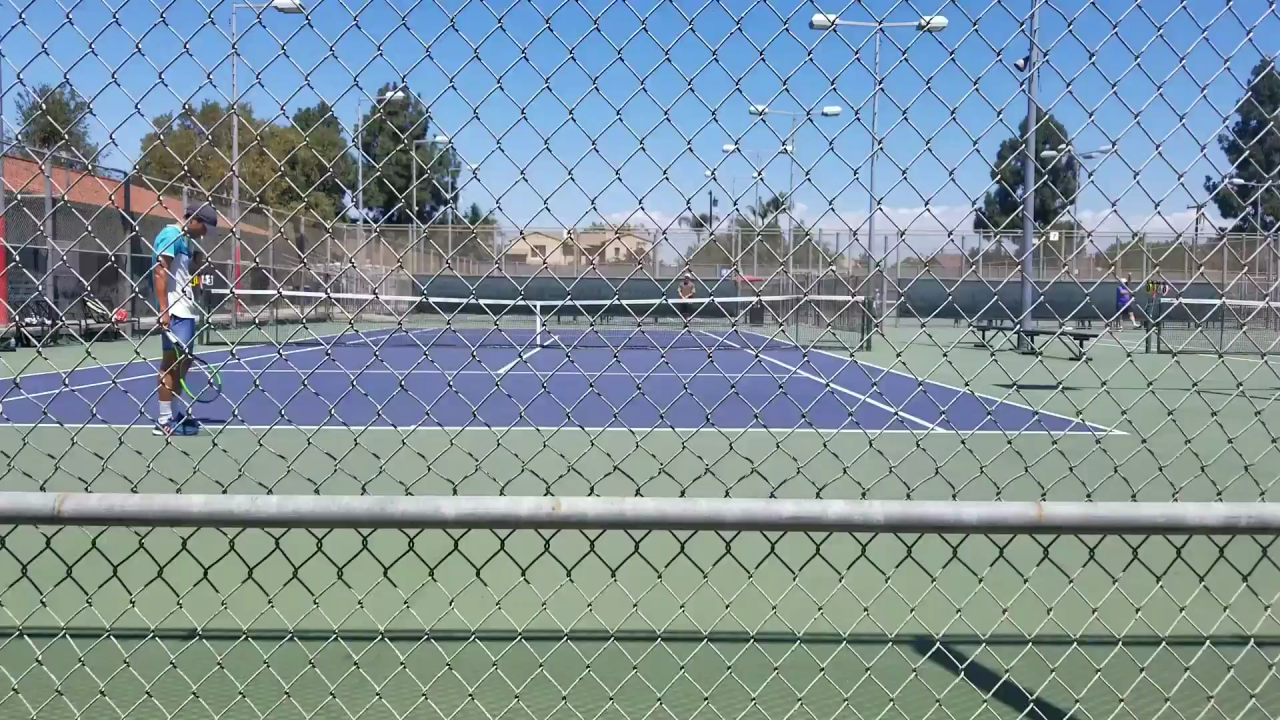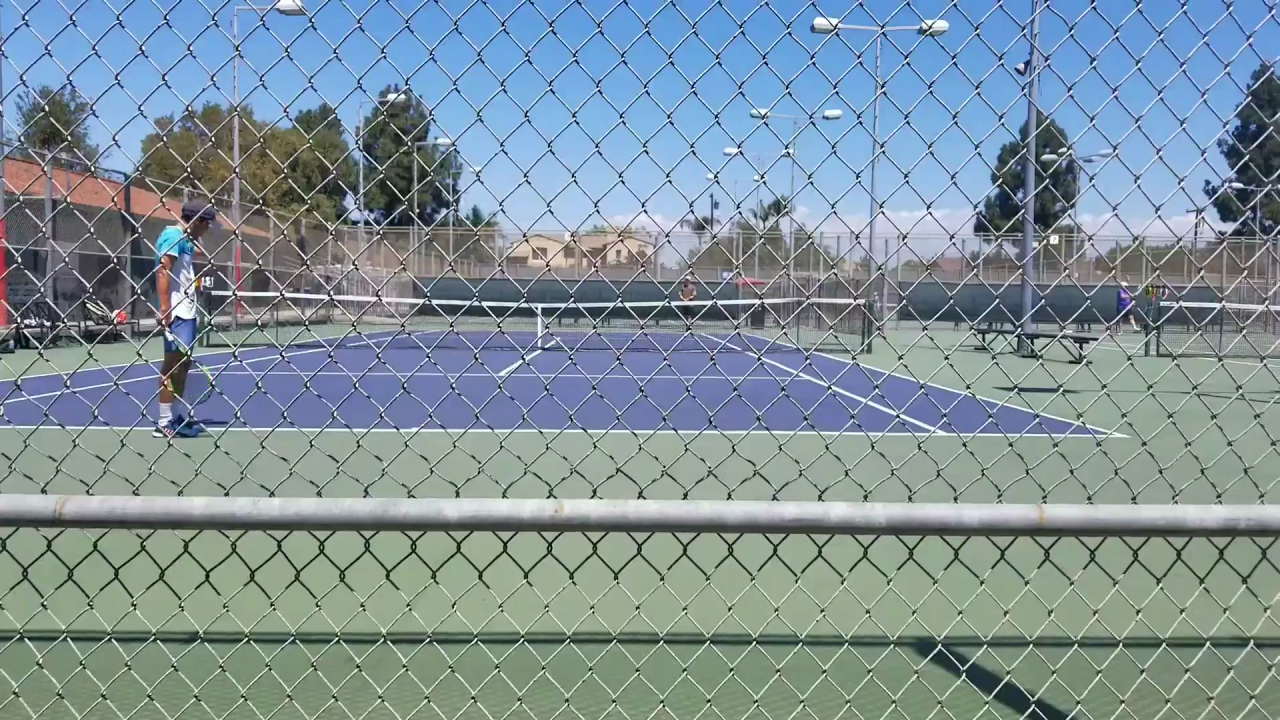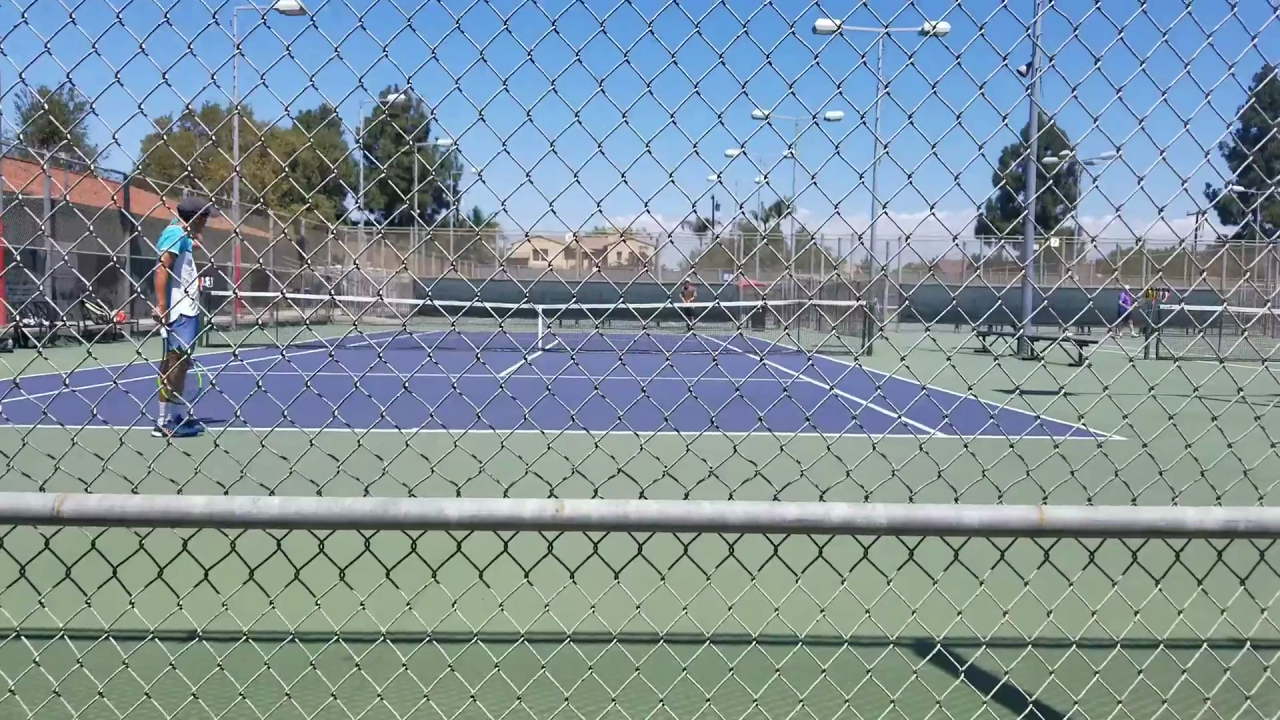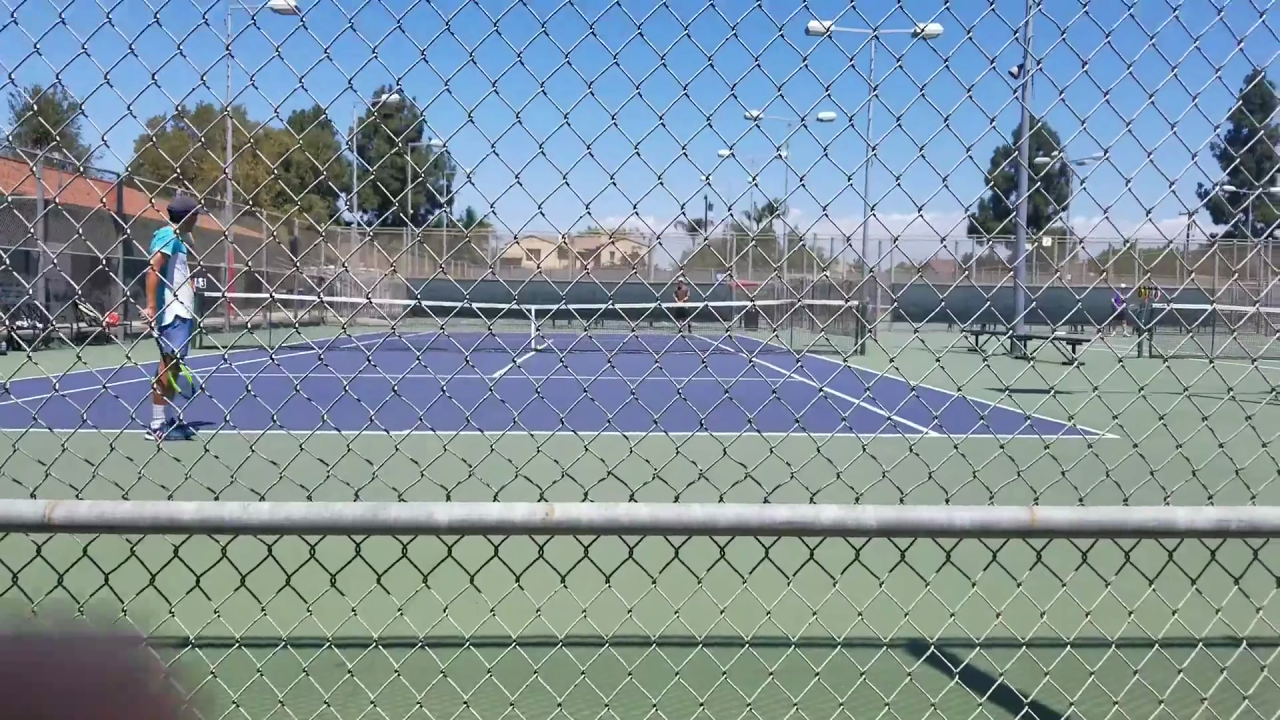
dt=0.2s
person 1, frame 1
left shoulder: (183, 239)
right shoulder: (171, 235)
right elbow: (159, 271)
left wrist: (197, 256)
right wrist: (164, 309)
left hip: (186, 311)
right hip: (175, 312)
left knee: (183, 362)
right knee: (172, 362)
person 1, frame 2
left shoulder: (183, 237)
right shoulder: (173, 235)
left elbow: (198, 251)
right elbow: (162, 270)
left wrist: (194, 234)
right wrist: (164, 308)
left hip: (187, 311)
right hip: (177, 313)
left knee: (183, 364)
right knee: (173, 363)
right ankle: (164, 423)
person 1, frame 3
left shoulder: (183, 235)
right shoulder: (175, 233)
left elbow: (199, 242)
right elbow: (161, 267)
left wrist: (193, 228)
right wrist: (161, 304)
left hip: (189, 309)
right hip: (180, 310)
left knee: (182, 363)
right knee: (174, 362)
right ankle: (164, 422)
person 1, frame 4
left shoulder: (175, 236)
right shoulder: (167, 234)
right elbow: (153, 268)
left wrist: (186, 232)
right wrist: (151, 306)
left hip: (182, 312)
right hip: (173, 313)
left knee: (174, 366)
right knee: (169, 365)
right ankle: (157, 425)
